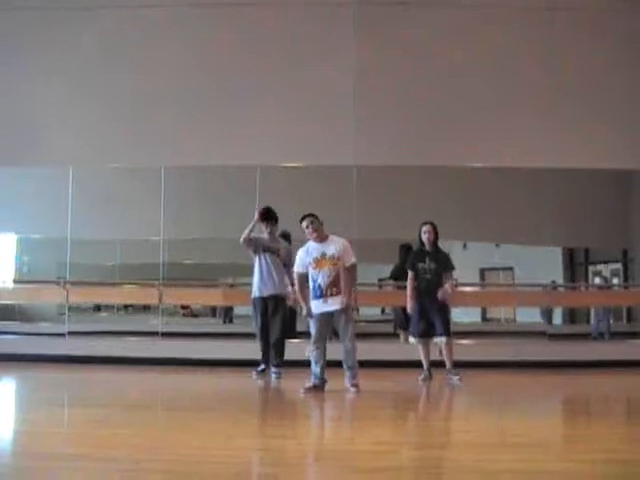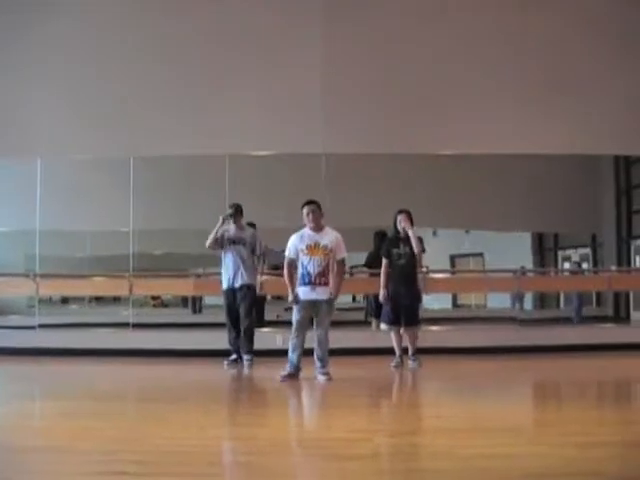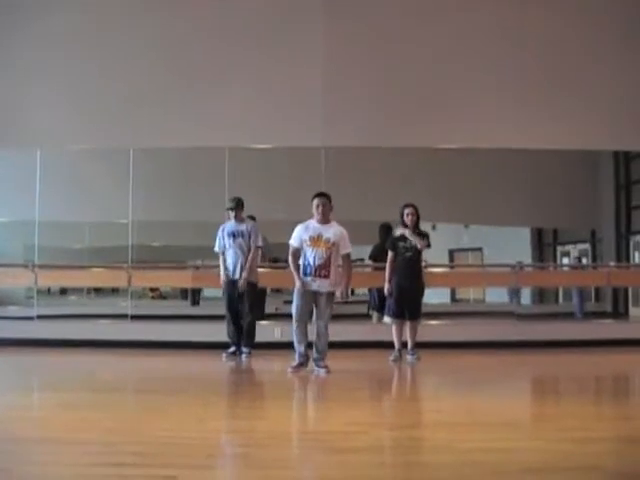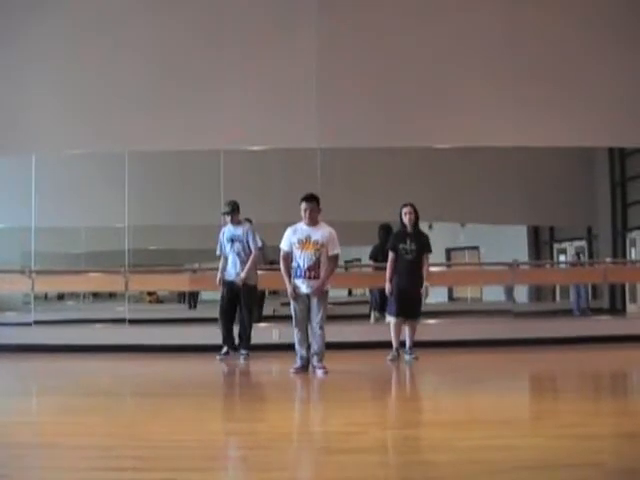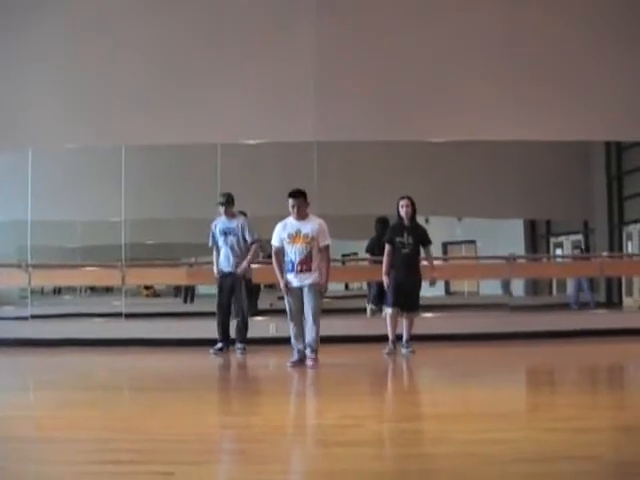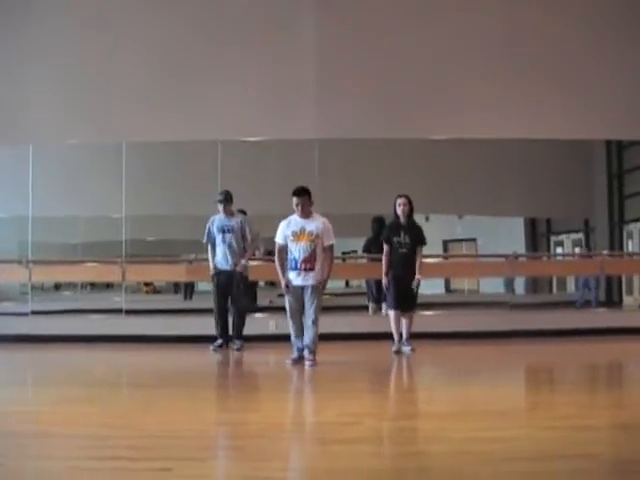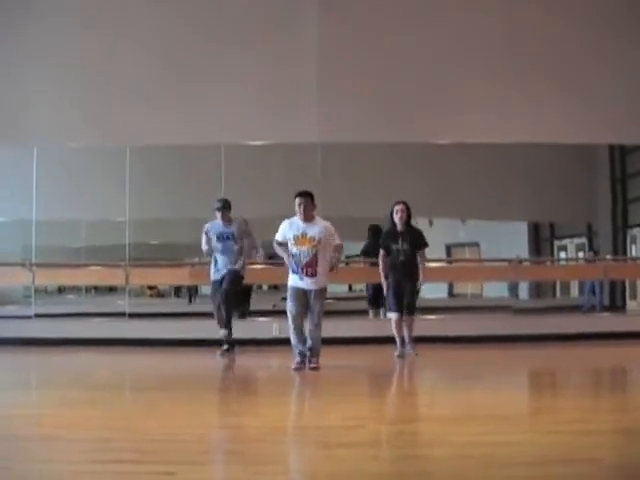
dt=0.4s
person 1, frame 1
left shoulder: (341, 244)
right shoulder: (303, 252)
left elbow: (351, 272)
right elbow: (299, 281)
left wrist: (349, 297)
right wrist: (304, 305)
left hip: (341, 303)
right hip: (317, 306)
left knee: (348, 341)
right knee: (317, 343)
left ankle: (351, 378)
right ankle: (317, 380)
person 1, frame 2
left shoulder: (334, 237)
right shoulder: (297, 238)
left elbow: (340, 265)
right elbow: (288, 266)
left wrist: (337, 288)
right wrist: (291, 291)
left hip: (325, 293)
right hip: (303, 293)
left knee: (323, 332)
right knee: (297, 331)
left ankle: (322, 367)
right ankle: (292, 368)
person 1, frame 3
left shoulder: (339, 232)
right shoulder: (302, 228)
left elbow: (346, 261)
right elbow: (293, 255)
left wrist: (345, 286)
right wrist: (297, 279)
left hip: (327, 286)
right hip: (304, 284)
left knee: (322, 324)
right knee: (299, 320)
left ankle: (320, 360)
right ankle: (301, 357)
person 1, frame 4
left shoulder: (328, 232)
right shoulder: (292, 231)
left elbow: (333, 261)
right elbow: (284, 259)
left wrist: (322, 283)
right wrist: (288, 284)
left hip: (319, 288)
right hip: (298, 287)
left knee: (318, 325)
right knee: (299, 325)
left ankle: (317, 361)
right ankle: (302, 360)
person 1, frame 5
left shoulder: (318, 225)
right shoulder: (282, 227)
left elbow: (325, 253)
right elbow: (276, 254)
left wrist: (325, 279)
right wrist: (281, 279)
left hip: (312, 280)
right hip: (291, 281)
left knee: (312, 317)
right knee: (294, 320)
left ankle: (311, 352)
right ankle: (298, 354)
person 1, frame 6
left shoulder: (322, 224)
right shoulder: (285, 224)
left elbow: (329, 252)
right elbow: (279, 252)
left wrist: (326, 277)
right wrist: (282, 277)
left hip: (313, 280)
right hip: (292, 280)
left knee: (311, 317)
right knee: (293, 316)
left ankle: (309, 352)
right ankle: (298, 350)
person 1, frame 7
left shoulder: (325, 227)
right shoulder: (287, 225)
left elbow: (338, 247)
right elbow: (277, 243)
left wrist: (335, 259)
right wrist: (284, 252)
left hip: (317, 284)
right hip: (295, 283)
left knee: (315, 322)
right knee: (294, 319)
left ankle: (314, 356)
right ankle: (300, 355)
person 2, frame 1
left shoulder: (284, 246)
right shoulder: (257, 240)
left elbow: (288, 270)
right elbow: (243, 240)
right wrist: (255, 220)
left hip: (278, 293)
right hip: (259, 292)
left knee: (277, 331)
right knee: (261, 329)
left ankle: (276, 366)
right ankle: (264, 363)
person 2, frame 2
left shoulder: (251, 233)
right shoulder: (223, 232)
left elbow: (257, 257)
right elbow: (209, 246)
left wrist: (259, 276)
right wrist: (219, 225)
left hip: (247, 281)
right hip: (228, 281)
left knee: (246, 317)
right knee: (231, 319)
left ankle: (247, 353)
right ankle: (236, 352)
person 2, frame 3
left shoulder: (251, 226)
right shoulder: (224, 228)
left elbow: (254, 251)
right elbow: (221, 253)
left wrist: (246, 273)
right wrist: (223, 272)
left hip: (247, 276)
right hip: (230, 276)
left knee: (246, 313)
right knee: (231, 312)
left ankle: (246, 346)
right ankle: (235, 345)
person 2, frame 4
left shoulder: (247, 229)
right shoulder: (224, 231)
left elbow: (255, 253)
right elbow: (223, 255)
left wrist: (244, 273)
right wrist: (220, 273)
left hip: (247, 279)
right hip: (229, 278)
left knee: (246, 315)
right knee: (225, 312)
left ankle: (244, 348)
right ankle: (228, 345)
person 2, frame 5
left shoulder: (242, 221)
right shoulder: (216, 224)
left elbow: (254, 244)
right elbow: (215, 247)
left wrist: (245, 264)
right wrist: (215, 266)
left hip: (239, 270)
right hip: (223, 271)
left knee: (241, 307)
right knee: (222, 307)
left ankle: (241, 341)
right ankle: (223, 341)
person 2, frame 6
left shoulder: (241, 220)
right shoulder: (213, 221)
left elbow: (250, 243)
right elbow: (210, 244)
left wrist: (244, 261)
right wrist: (211, 263)
left hip: (237, 268)
right hip: (219, 268)
left knee: (238, 304)
right knee: (219, 303)
left ankle: (238, 338)
right ankle: (222, 338)
person 2, frame 7
left shoulder: (240, 225)
right shoulder: (210, 227)
left elbow: (250, 240)
right elbow: (205, 248)
left wrist: (243, 259)
right wrist: (206, 246)
left hip: (234, 269)
right hip: (217, 272)
left knee: (225, 293)
right knee: (218, 306)
left ankle: (226, 328)
right ankle: (228, 342)
person 3, frame 1
left shoulder: (442, 256)
right shoulder: (415, 255)
left elbow: (450, 279)
right elbow: (410, 279)
left wrist: (447, 289)
right wrist: (409, 299)
left hip: (438, 300)
right hip: (420, 300)
left knee: (444, 336)
right knee: (421, 337)
left ankle: (450, 369)
right ankle: (426, 370)
person 3, frame 2
left shoulder: (416, 241)
right shoulder: (390, 242)
left elbow: (418, 251)
right elbow: (385, 267)
left wrist: (410, 230)
right wrist: (382, 288)
left hip: (411, 287)
right hip: (393, 287)
left knee: (411, 323)
right knee: (393, 323)
left ankle: (412, 355)
right ankle: (398, 356)
person 3, frame 3
left shoulder: (423, 235)
right shoulder: (395, 236)
left elbow: (422, 245)
right elbow: (390, 260)
left wrist: (407, 232)
right wrist: (387, 281)
left hip: (415, 281)
right hip: (398, 280)
left knee: (413, 317)
right knee: (396, 316)
left ankle: (411, 349)
right ankle: (397, 350)
person 3, frame 4
left shoulder: (422, 237)
right shoulder: (396, 236)
left elbow: (425, 262)
right elbow: (391, 260)
left wrist: (425, 283)
right wrist: (388, 281)
left hip: (415, 282)
right hip: (398, 281)
left knee: (412, 317)
right knee: (395, 316)
left ankle: (409, 349)
right ankle: (395, 349)
person 3, frame 5
left shoulder: (420, 230)
right shoulder: (393, 229)
left elbow: (427, 252)
right elbow: (387, 253)
left wrist: (433, 272)
right wrist: (385, 274)
left hip: (413, 275)
right hip: (396, 274)
left knee: (410, 310)
right knee: (392, 309)
left ankle: (406, 342)
right ankle: (391, 343)
person 3, frame 6
left shoulder: (416, 229)
right shoulder: (390, 228)
left elbow: (419, 254)
right elbow: (386, 253)
left wrist: (417, 274)
right wrist: (384, 275)
left hip: (410, 274)
right hip: (394, 273)
left knee: (409, 309)
right knee: (394, 308)
left ankle: (406, 340)
right ankle: (397, 341)
person 3, frame 7
left shoulder: (416, 233)
right shoulder: (388, 234)
left elbow: (422, 256)
right elbow: (382, 258)
left wrist: (421, 275)
right wrist: (383, 277)
left hip: (411, 278)
right hip: (394, 277)
left knee: (409, 313)
right knee: (395, 314)
left ankle: (409, 341)
right ankle: (399, 345)
